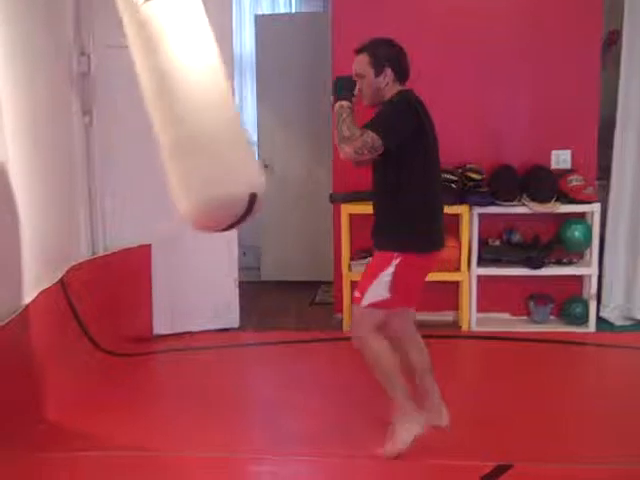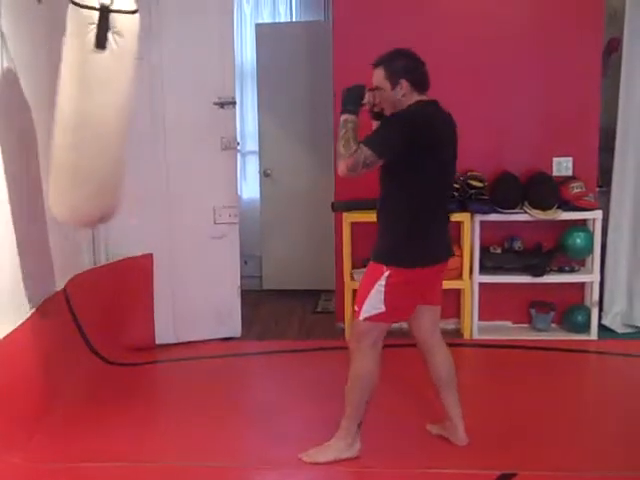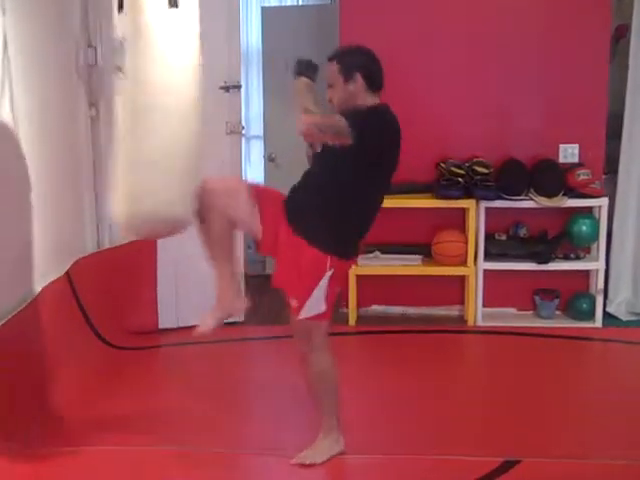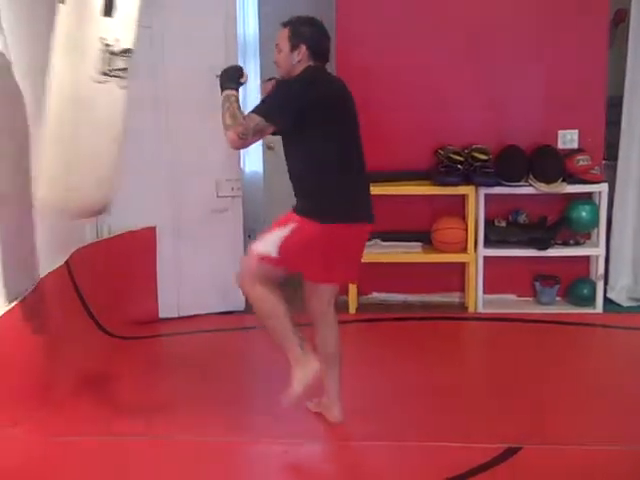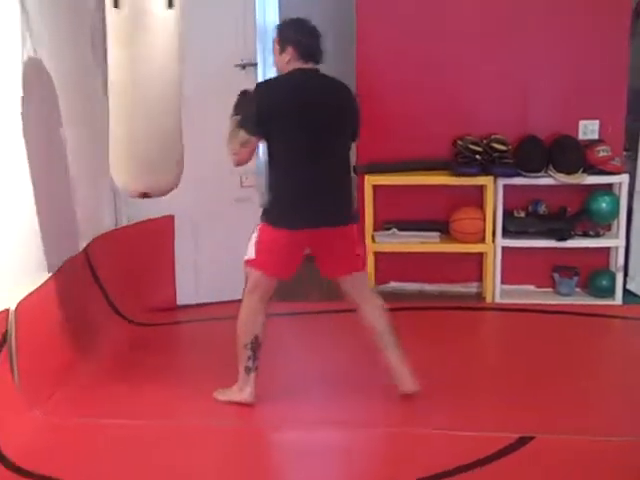
dt=1s
person 1, frame 1
left shoulder: (400, 108)
right shoulder: (400, 110)
left elbow: (351, 152)
right elbow: (362, 152)
left wrist: (343, 103)
right wrist: (343, 108)
left hip: (406, 241)
right hip: (408, 237)
left knee: (363, 327)
right knee: (396, 324)
left ankle: (406, 416)
right ankle: (433, 407)
person 1, frame 2
left shoulder: (407, 121)
right shoulder: (439, 119)
left elbow: (347, 166)
left wrist: (349, 114)
right wrist: (380, 118)
left hip: (401, 253)
right hip: (431, 249)
left knee: (363, 340)
right knee: (429, 336)
left ankle: (346, 439)
right ankle: (455, 425)
person 1, frame 3
left shoulder: (379, 123)
right shoulder: (359, 121)
left elbow: (311, 127)
left wrist: (304, 83)
right wrist: (313, 136)
left hip: (324, 244)
right hip: (293, 217)
left knee: (311, 338)
right knee: (213, 192)
left ankle: (331, 436)
right ankle: (231, 294)
person 1, frame 4
left shoulder: (294, 90)
right shoulder: (332, 89)
left elbow: (238, 136)
left wrist: (229, 89)
left hip: (320, 217)
right hip: (355, 218)
left knee: (251, 277)
right knee: (321, 307)
left ankle: (301, 361)
right ankle: (331, 402)
person 1, frame 5
left shoulder: (270, 92)
right shoulder: (343, 95)
left elbow: (239, 154)
left wrist: (240, 115)
left hip: (286, 217)
right hip: (336, 215)
left knee: (255, 295)
right knee: (362, 292)
left ankle: (245, 385)
right ankle: (403, 375)
